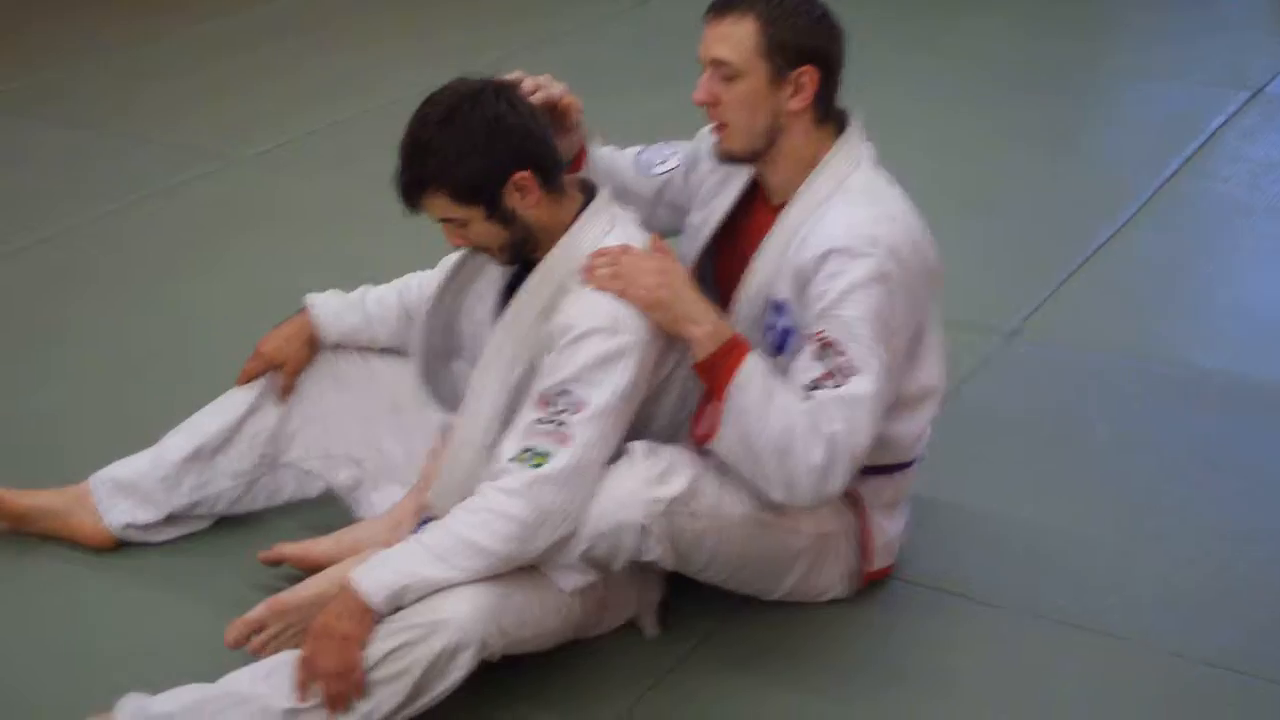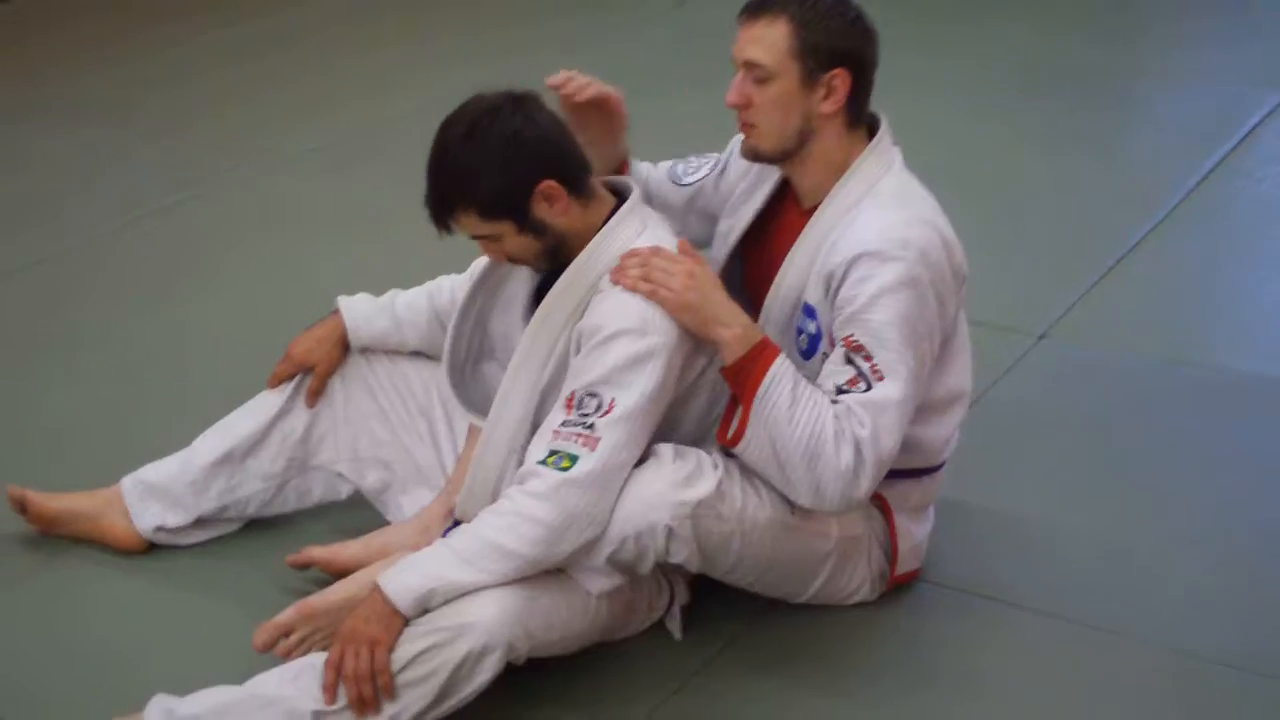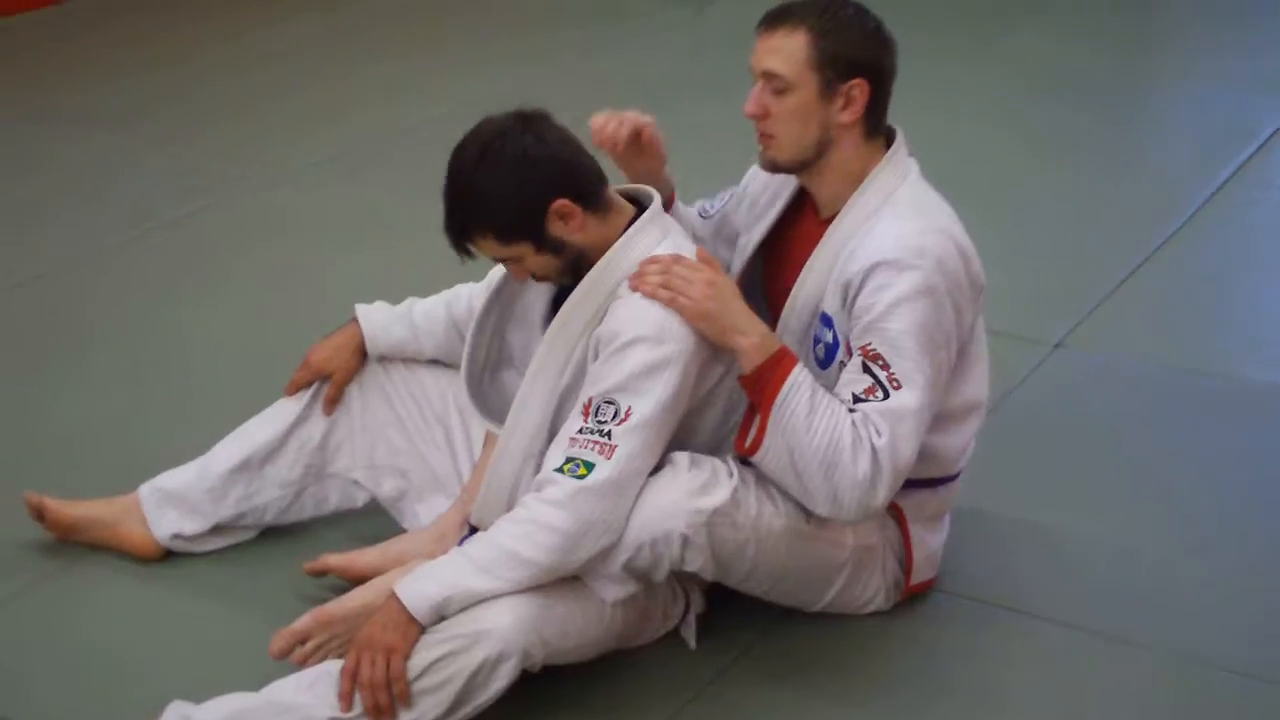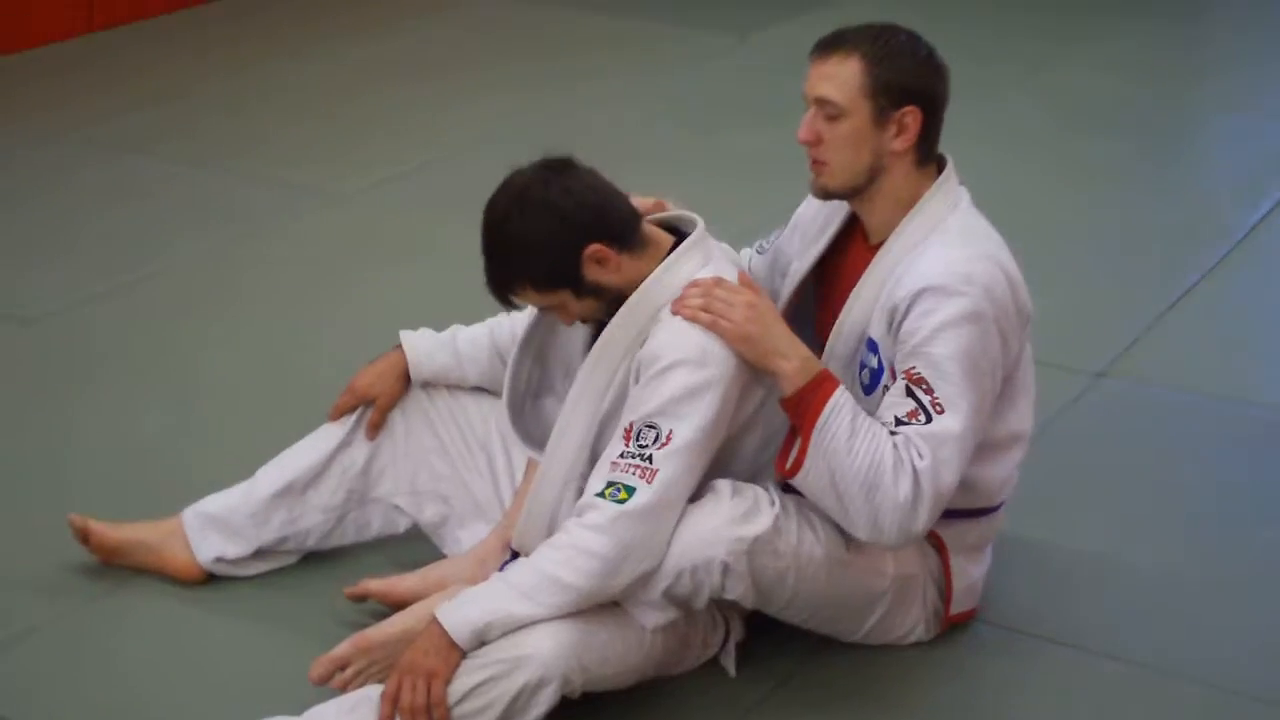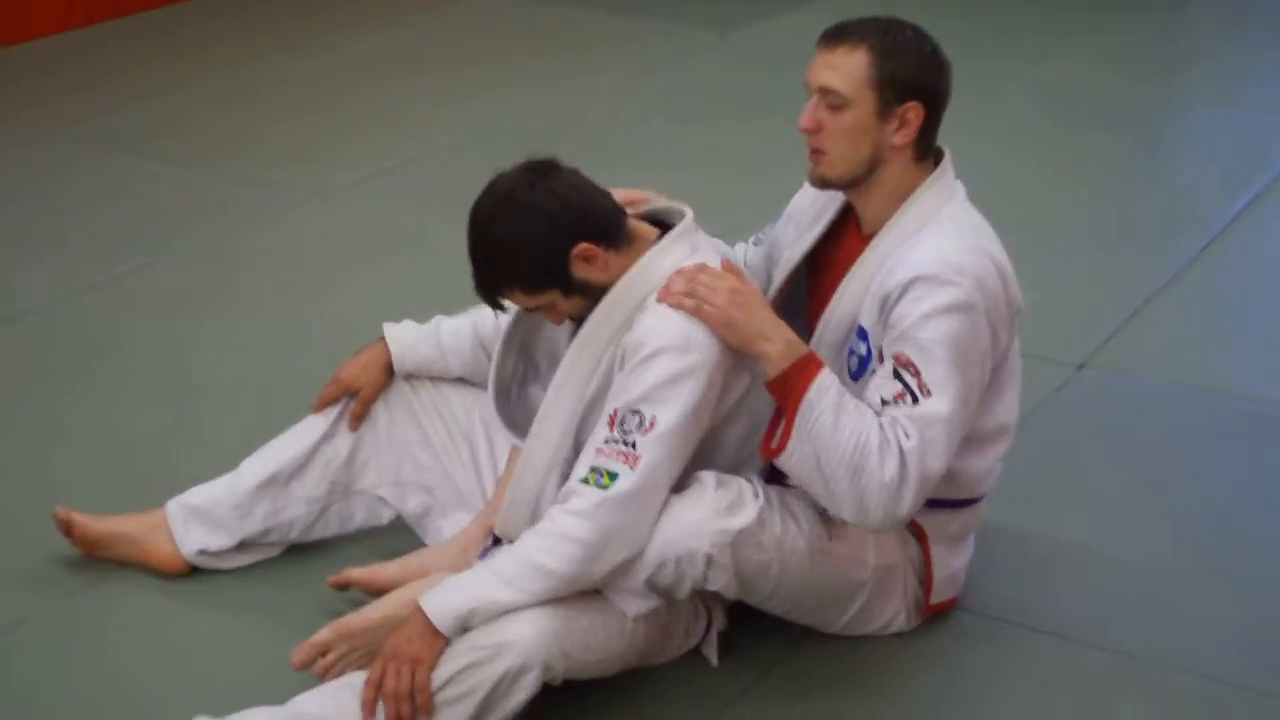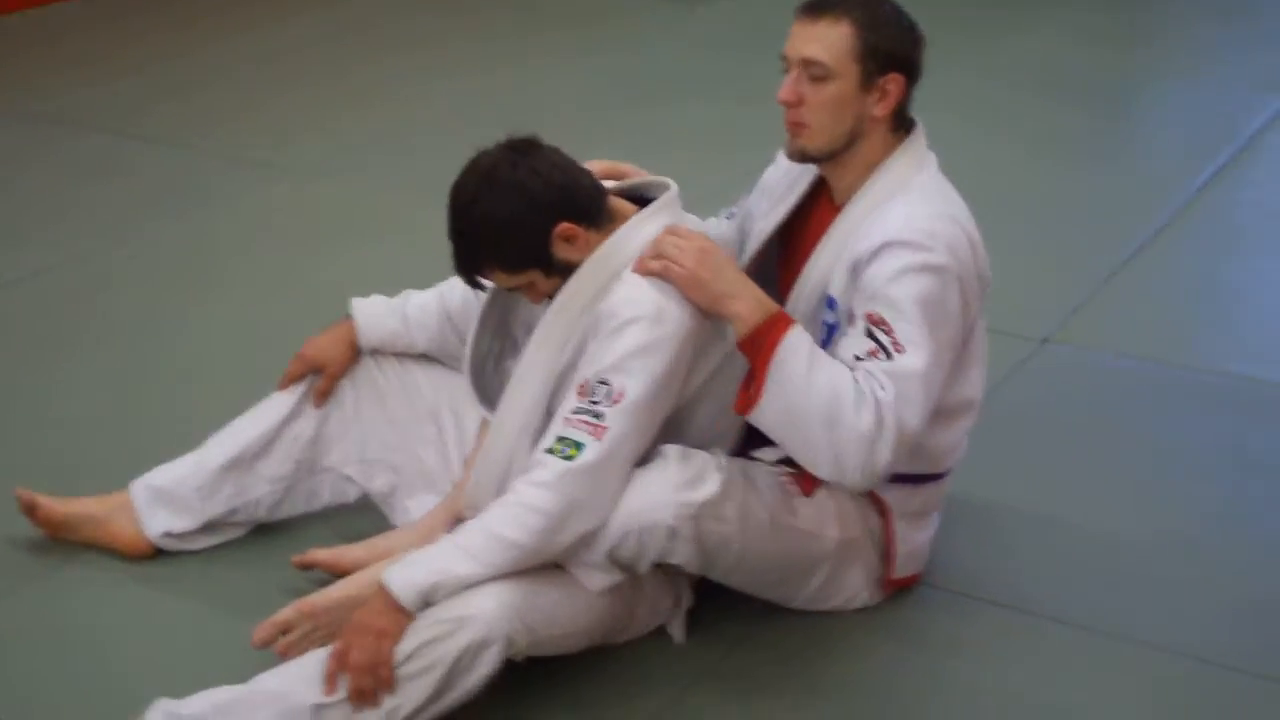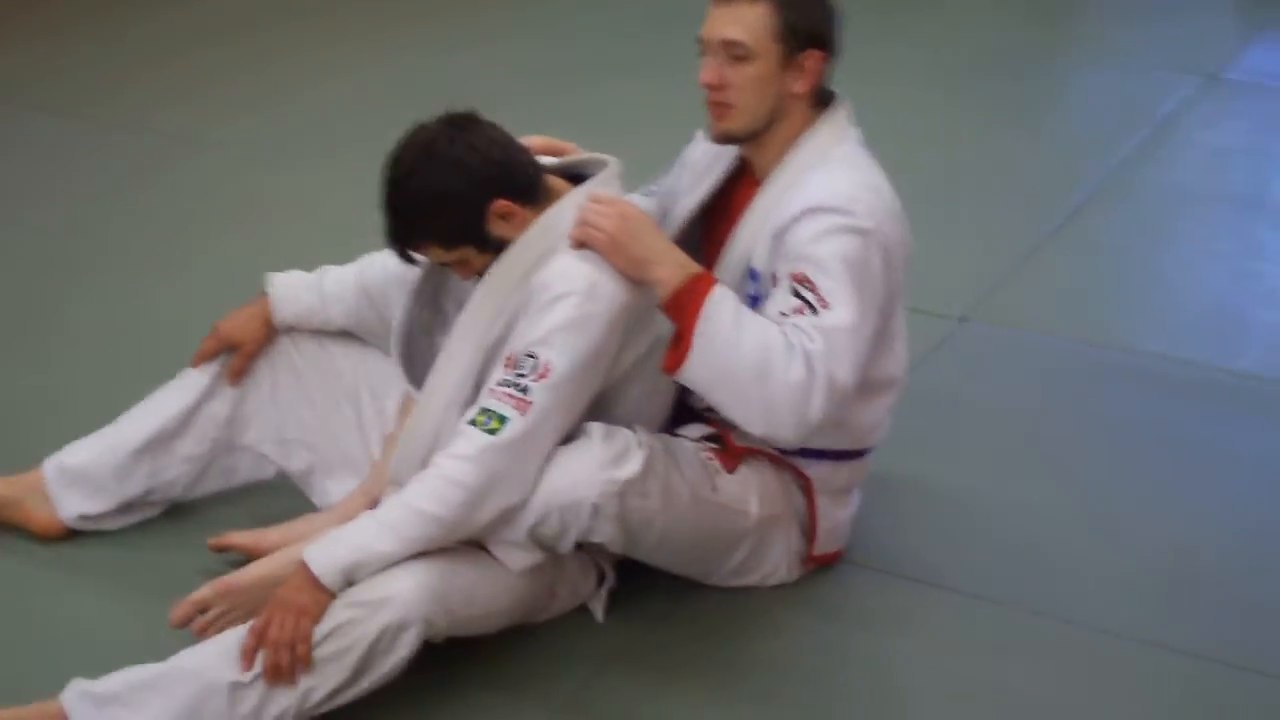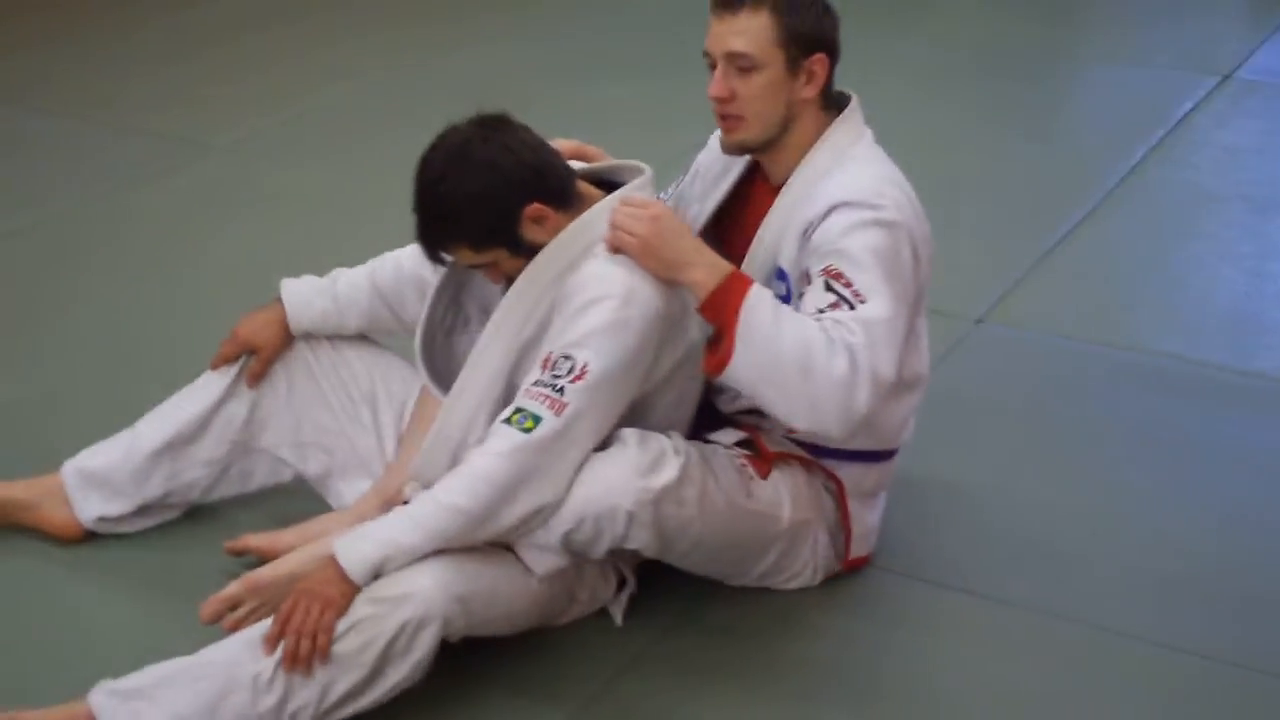
dt=0.2s
person 1, frame 1
left shoulder: (607, 315)
right shoulder: (531, 227)
left elbow: (529, 510)
right elbow: (444, 297)
left wrist: (367, 591)
right wrist: (316, 322)
left hip: (576, 548)
right hip: (489, 467)
left knee: (448, 618)
right knee: (306, 380)
right ankle: (107, 507)
person 1, frame 2
left shoulder: (637, 317)
right shoulder: (566, 228)
left elbow: (559, 511)
right elbow: (474, 300)
left wrist: (395, 593)
right wrist: (347, 324)
right hip: (518, 467)
left knee: (475, 618)
right knee: (336, 382)
right ankle: (134, 509)
person 1, frame 3
left shoulder: (654, 325)
right shoulder: (590, 237)
left elbow: (574, 518)
right elbow: (490, 309)
left wrist: (412, 601)
right wrist: (365, 332)
right hip: (540, 474)
left knee: (493, 625)
right knee: (353, 391)
right ankle: (153, 517)
person 1, frame 4
left shoulder: (693, 350)
right shoulder: (639, 255)
left elbow: (614, 544)
right elbow: (530, 339)
left wrist: (454, 627)
right wrist: (410, 359)
right hip: (584, 496)
left knee: (533, 650)
right knee: (399, 417)
right ankle: (197, 540)
person 1, frame 5
left shoulder: (678, 339)
right shoulder: (628, 246)
left elbow: (599, 531)
right elbow: (509, 333)
left wrist: (439, 616)
right wrist: (393, 351)
right hip: (570, 491)
left knee: (514, 638)
right knee: (381, 408)
right ankle: (181, 534)
person 1, frame 6
left shoulder: (649, 311)
right shoulder: (604, 222)
left elbow: (563, 501)
right elbow: (481, 307)
left wrist: (403, 590)
right wrist: (361, 329)
right hip: (536, 466)
left knee: (474, 613)
right knee: (351, 386)
right ankle: (145, 514)
person 1, frame 7
left shoulder: (581, 291)
right shoulder: (538, 203)
left elbow: (485, 475)
right elbow: (407, 283)
left wrist: (325, 570)
right wrist: (277, 304)
right hip: (457, 441)
left knee: (395, 595)
right knee: (265, 361)
right ankle: (63, 491)
person 1, frame 8
left shoulder: (618, 297)
right shoulder: (559, 204)
left elbow: (516, 475)
right elbow: (422, 277)
left wrist: (353, 564)
right wrist: (293, 309)
right hip: (474, 445)
left knee: (417, 593)
right knee: (283, 364)
right ankle: (80, 496)
person 2, frame 1
left shoulder: (863, 248)
right shoulder: (735, 155)
left elbow: (813, 466)
right elbow: (622, 188)
left wrist: (700, 327)
right wrist: (566, 147)
left hip: (820, 518)
right hip: (729, 434)
left knee: (636, 492)
person 2, frame 2
left shoulder: (893, 252)
right shoulder: (766, 160)
left elbow: (841, 472)
right elbow: (654, 205)
left wrist: (729, 329)
right wrist: (606, 153)
left hip: (848, 521)
right hip: (755, 436)
left knee: (661, 495)
person 2, frame 3
left shoulder: (910, 262)
right shoulder: (786, 174)
left elbow: (857, 481)
right elbow: (695, 249)
left wrist: (746, 338)
right wrist: (648, 185)
left hip: (864, 530)
right hip: (776, 442)
left knee: (678, 504)
person 2, frame 4
left shoulder: (958, 288)
right shoulder: (839, 204)
left elbow: (899, 505)
right elbow: (754, 289)
left wrist: (788, 362)
left hip: (905, 559)
right hip: (820, 471)
left knee: (721, 531)
person 2, frame 5
left shoulder: (949, 278)
right shoulder: (832, 195)
left elbow: (884, 488)
right elbow: (747, 282)
left wrist: (773, 345)
left hip: (887, 548)
right hip: (806, 463)
left knee: (707, 527)
person 2, frame 6
left shoulder: (919, 243)
right shoulder: (806, 167)
left elbow: (864, 443)
right elbow: (722, 254)
left wrist: (742, 305)
left hip: (854, 520)
right hip: (772, 437)
left knee: (668, 496)
person 2, frame 7
left shoulder: (841, 212)
right shoulder: (729, 143)
left elbow: (795, 398)
right elbow: (650, 226)
left wrist: (666, 270)
left hip: (778, 492)
right hip: (694, 411)
left knee: (592, 473)
person 2, frame 8
left shoulder: (865, 211)
right shoulder: (740, 149)
left elbow: (839, 395)
right elbow: (664, 243)
left wrist: (700, 270)
left hip: (807, 493)
right hip: (712, 413)
left knee: (628, 483)
